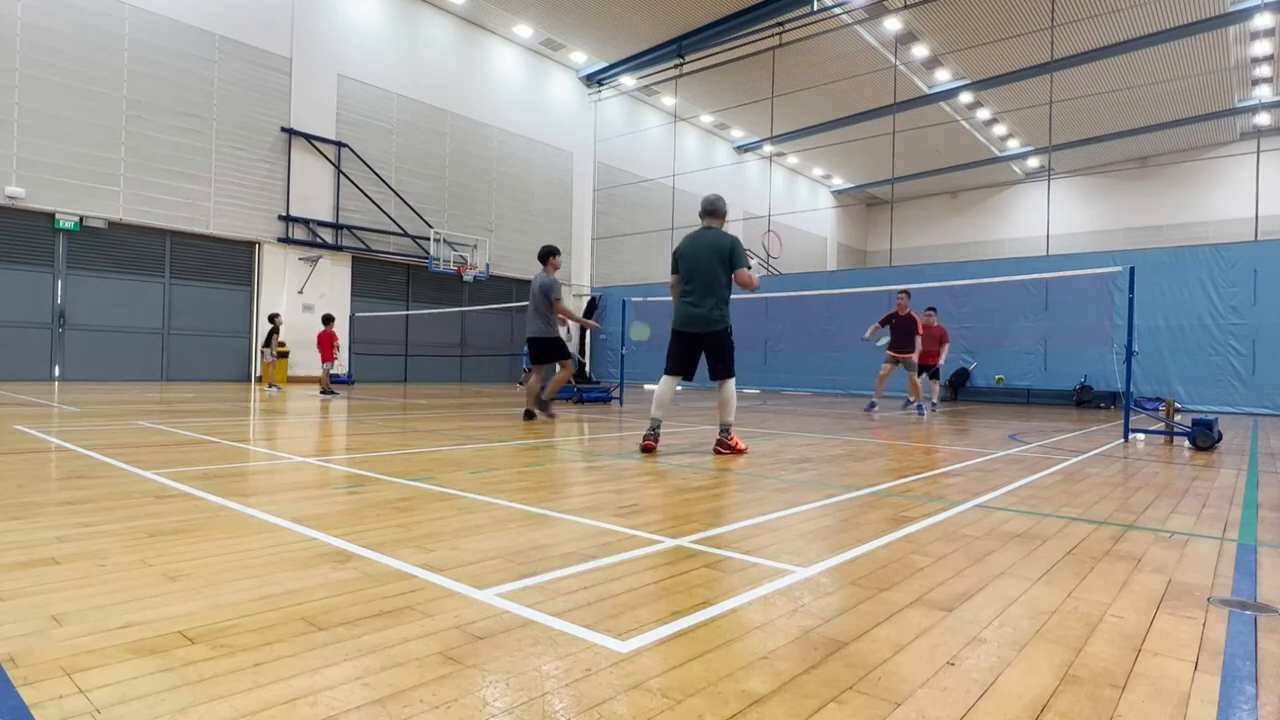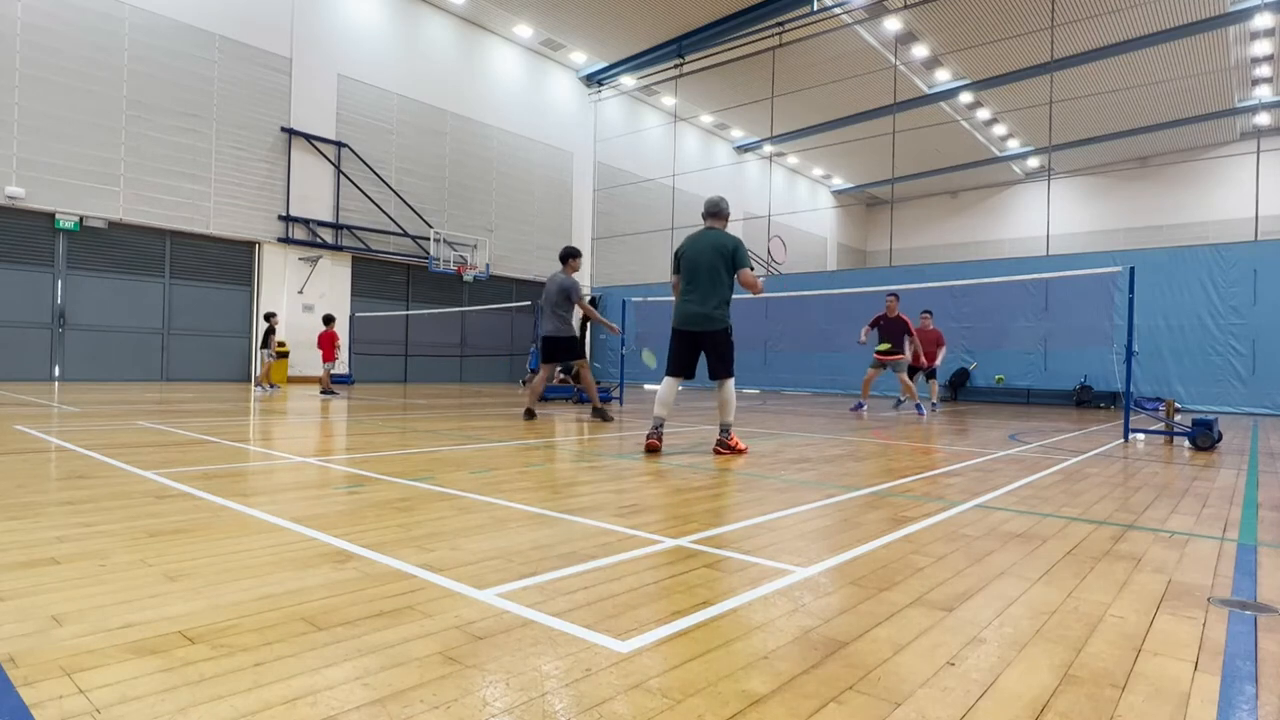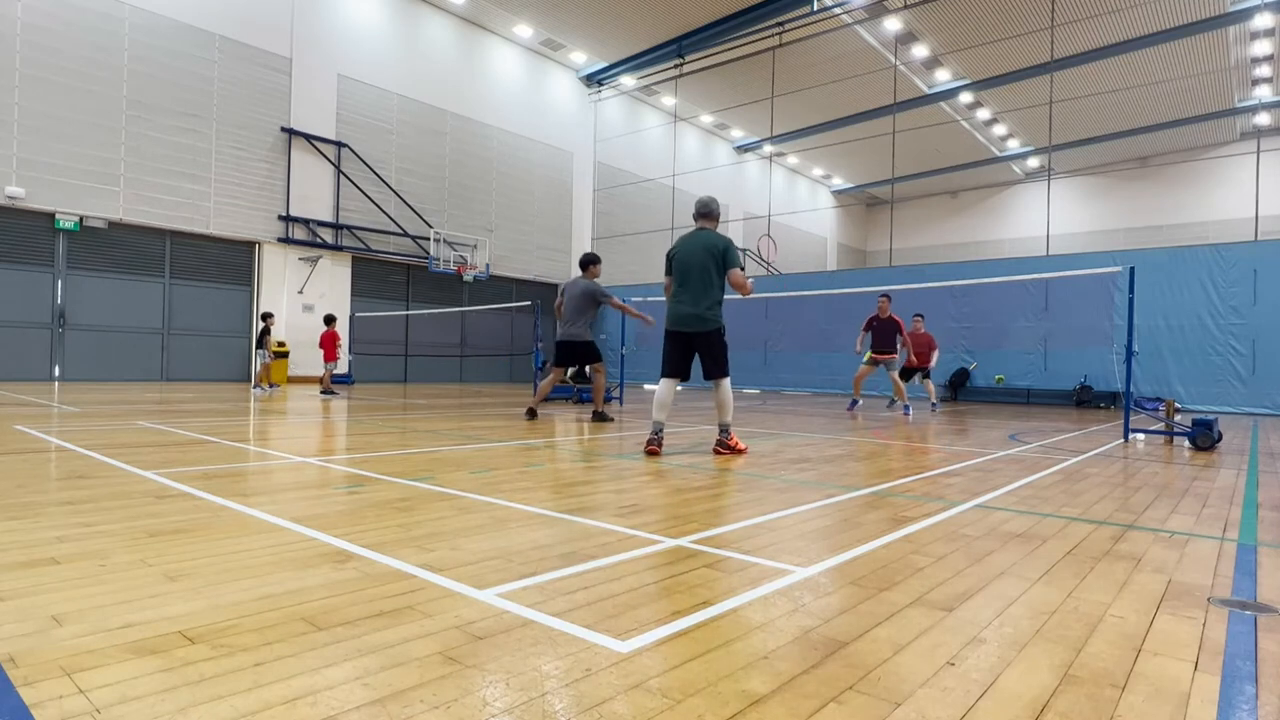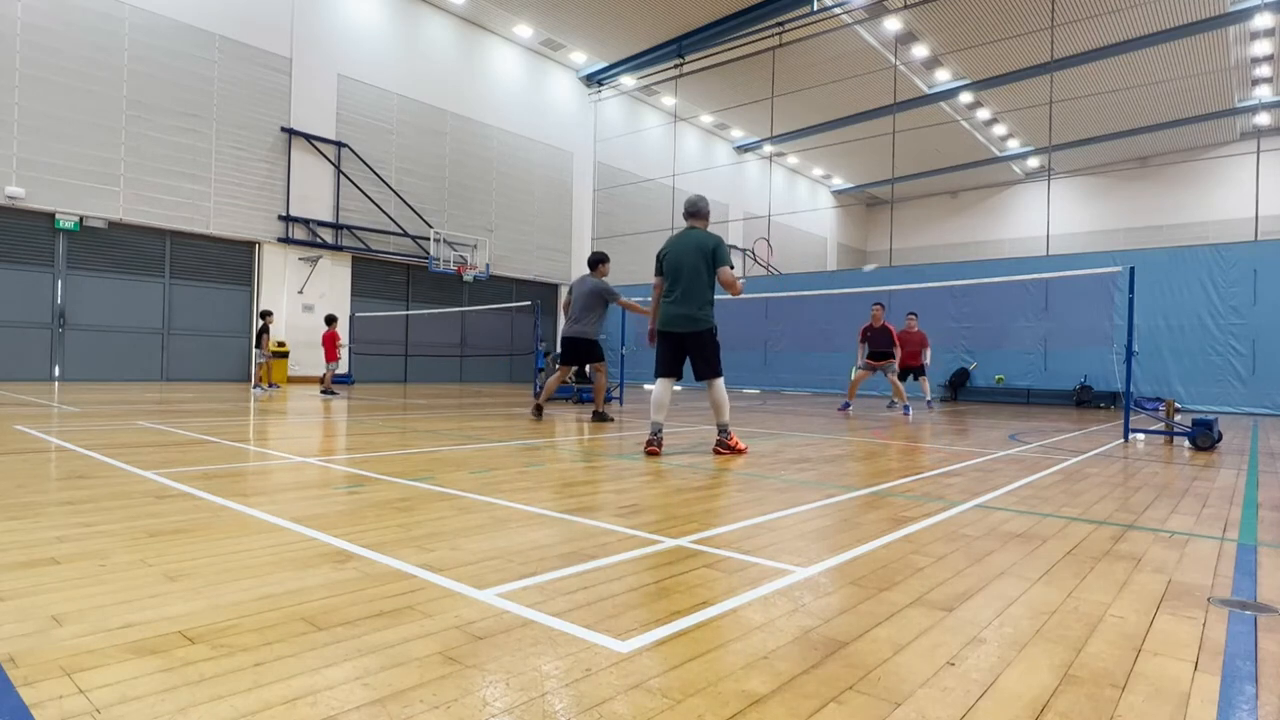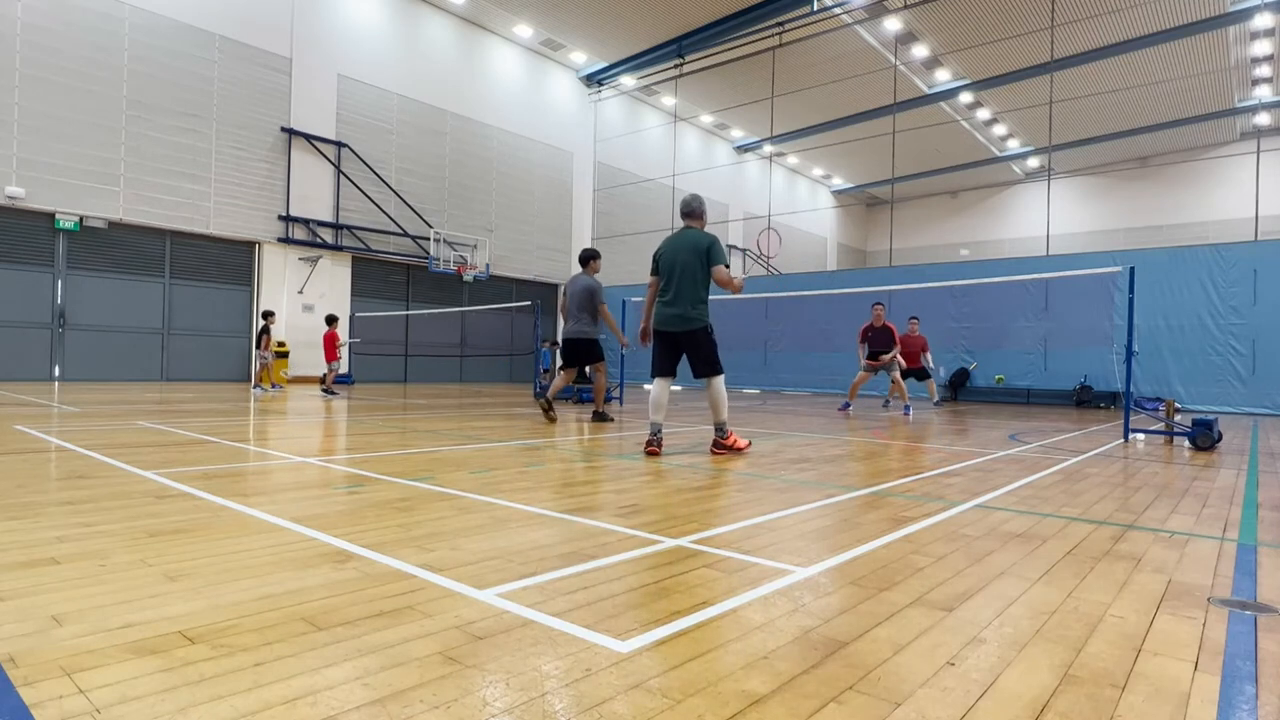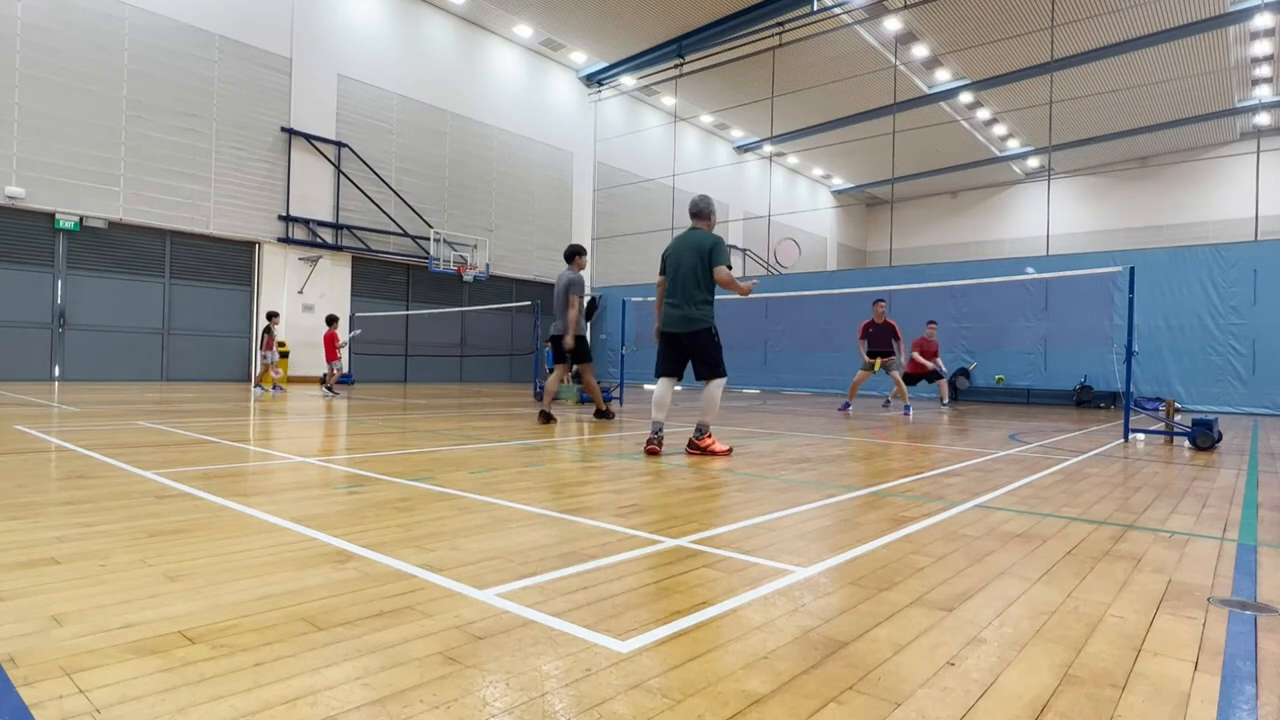
dt=0.2s
person 1, frame 1
left shoulder: (684, 243)
right shoulder: (730, 242)
left elbow: (675, 285)
right elbow: (743, 280)
right wrist: (755, 282)
left hip: (683, 322)
right hip: (716, 322)
left knee: (671, 375)
right knee: (726, 378)
left ankle: (652, 432)
right ankle: (725, 438)
person 1, frame 2
left shoulder: (686, 243)
right shoulder: (733, 243)
right elbow: (746, 280)
right wrist: (758, 286)
left hip: (683, 321)
right hip: (716, 322)
left knee: (672, 376)
right knee: (725, 378)
left ankle: (655, 431)
right ankle: (725, 437)
person 1, frame 3
left shoulder: (677, 245)
right shoulder: (723, 243)
right elbow: (736, 280)
right wrist: (747, 288)
left hip: (676, 322)
right hip: (708, 322)
left knee: (669, 378)
right knee: (721, 378)
left ankle: (655, 435)
right ankle: (725, 438)
person 1, frame 4
left shoulder: (668, 244)
right shoulder: (714, 242)
left elbow: (657, 287)
right elbow: (726, 279)
left wrist: (652, 322)
right wrist: (736, 288)
left hip: (667, 322)
right hip: (700, 322)
left knee: (665, 378)
right knee: (714, 378)
left ankle: (655, 436)
right ankle: (724, 437)
person 1, frame 5
left shoulder: (665, 244)
right shoulder: (708, 241)
left elbow: (652, 286)
right elbow: (720, 277)
left wrist: (645, 321)
right wrist: (735, 285)
left hip: (663, 322)
right hip: (694, 321)
left knee: (662, 378)
right knee: (714, 375)
left ankle: (654, 436)
right ankle: (723, 436)
person 1, frame 6
left shoulder: (673, 244)
right shoulder: (713, 242)
left elbow: (661, 285)
right elbow: (722, 277)
left wrist: (659, 321)
right wrist: (741, 287)
left hip: (671, 322)
right hip: (699, 322)
left knee: (666, 378)
right knee: (715, 377)
left ankle: (655, 435)
right ankle: (700, 438)
person 2, frame 1
left shoulder: (538, 279)
right shoulder: (551, 281)
right elbow: (560, 308)
left wrist: (556, 318)
right wrist: (584, 322)
left hip: (533, 334)
right hip: (547, 334)
left knee: (537, 373)
right knee: (568, 367)
left ankle: (530, 409)
right ankle: (544, 399)
person 2, frame 2
left shoulder: (551, 279)
right shoulder: (570, 283)
left elbow: (543, 302)
right elbow: (585, 308)
right wrist: (607, 324)
left hip: (547, 333)
right hip: (564, 334)
left knee: (544, 371)
right knee: (584, 367)
left ankle: (529, 408)
right ankle: (597, 408)
person 2, frame 3
left shoulder: (569, 284)
right shoulder: (594, 288)
left elbow: (557, 307)
right elbow: (620, 306)
right wrist: (643, 317)
left hip: (563, 338)
right hip: (581, 338)
left knee: (555, 375)
right knee: (599, 371)
left ankle: (532, 408)
right ankle: (598, 412)
person 2, frame 4
left shoulder: (578, 282)
right shoulder: (602, 286)
left elbow: (565, 305)
right elbow: (626, 304)
right wrist: (649, 312)
left hip: (568, 335)
right hip: (586, 337)
left knee: (562, 373)
right knee: (600, 370)
left ankle: (539, 404)
right ankle: (598, 411)
person 2, frame 5
left shoulder: (571, 282)
right shoulder: (594, 285)
left elbow: (562, 308)
right elbow: (604, 314)
right wrist: (620, 336)
left hip: (569, 335)
right hip: (586, 336)
left knee: (567, 374)
right knee: (600, 370)
left ankle: (547, 398)
right ankle: (599, 411)
person 2, frame 6
left shoulder: (561, 278)
right shoulder: (576, 278)
right elbow: (573, 308)
right wrist: (569, 334)
left hip: (557, 332)
right hip: (573, 334)
left knee: (559, 372)
right knee: (587, 372)
left ankle: (545, 410)
right ankle: (602, 409)
